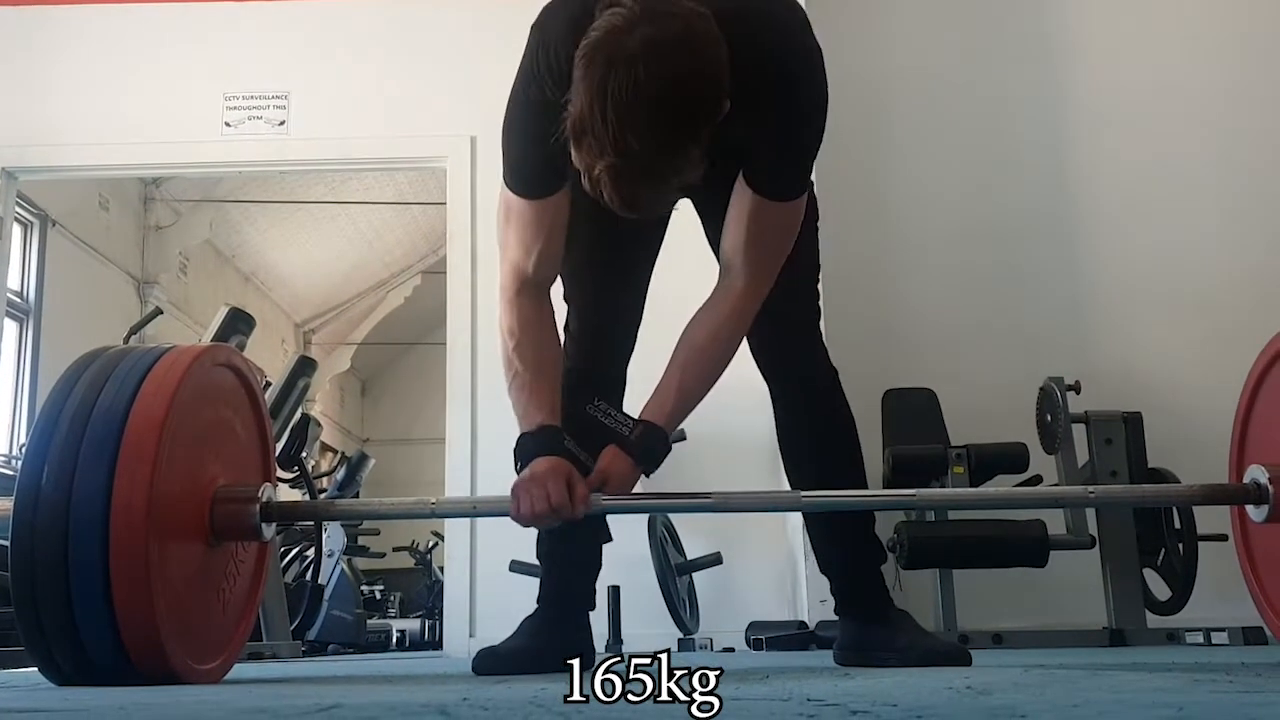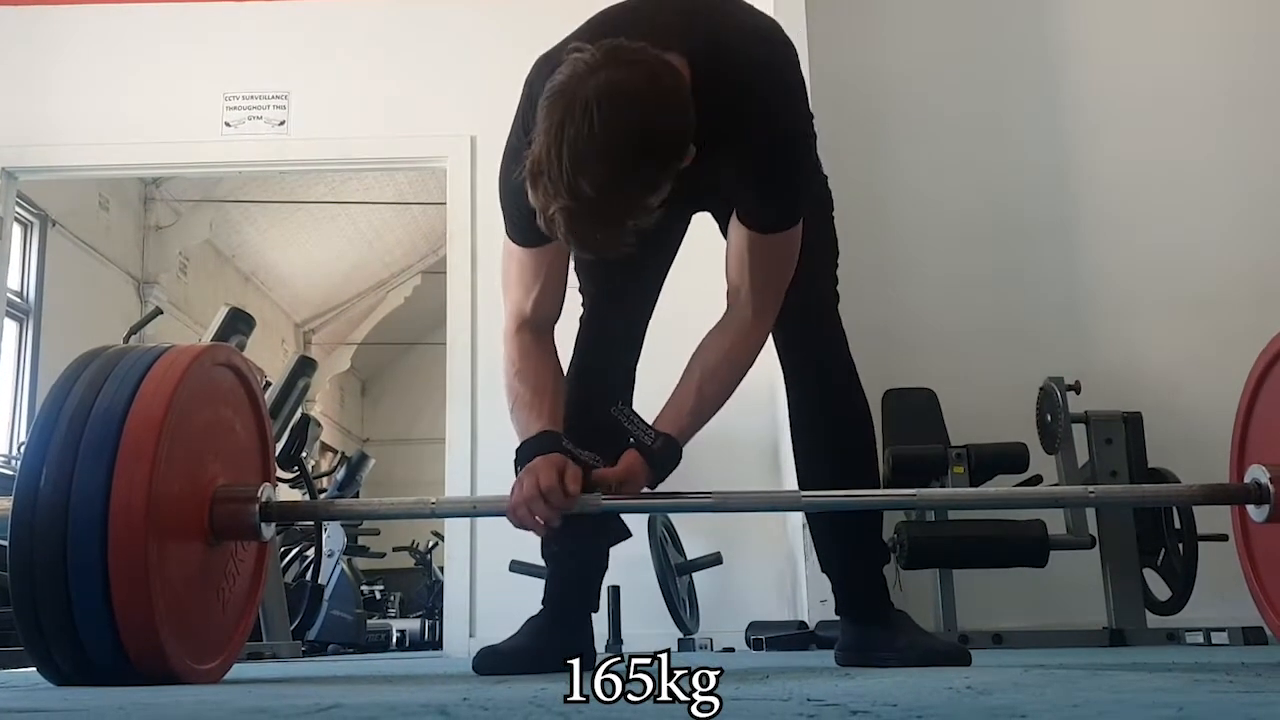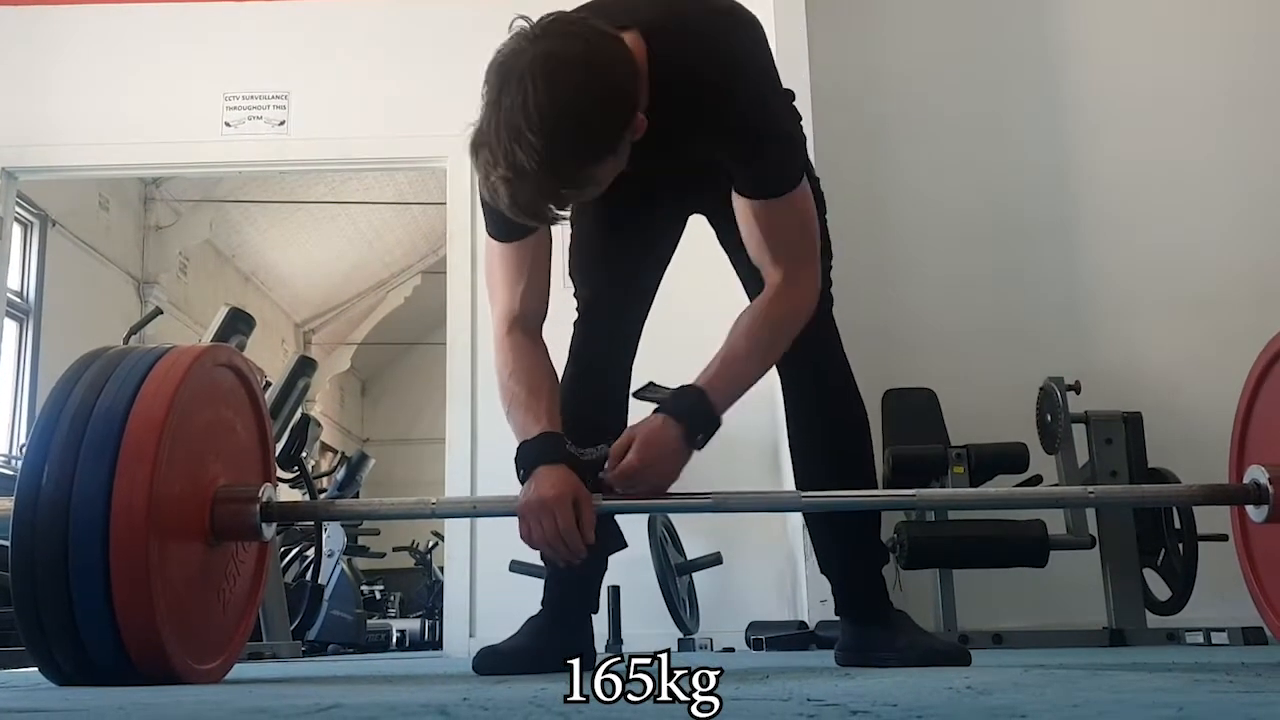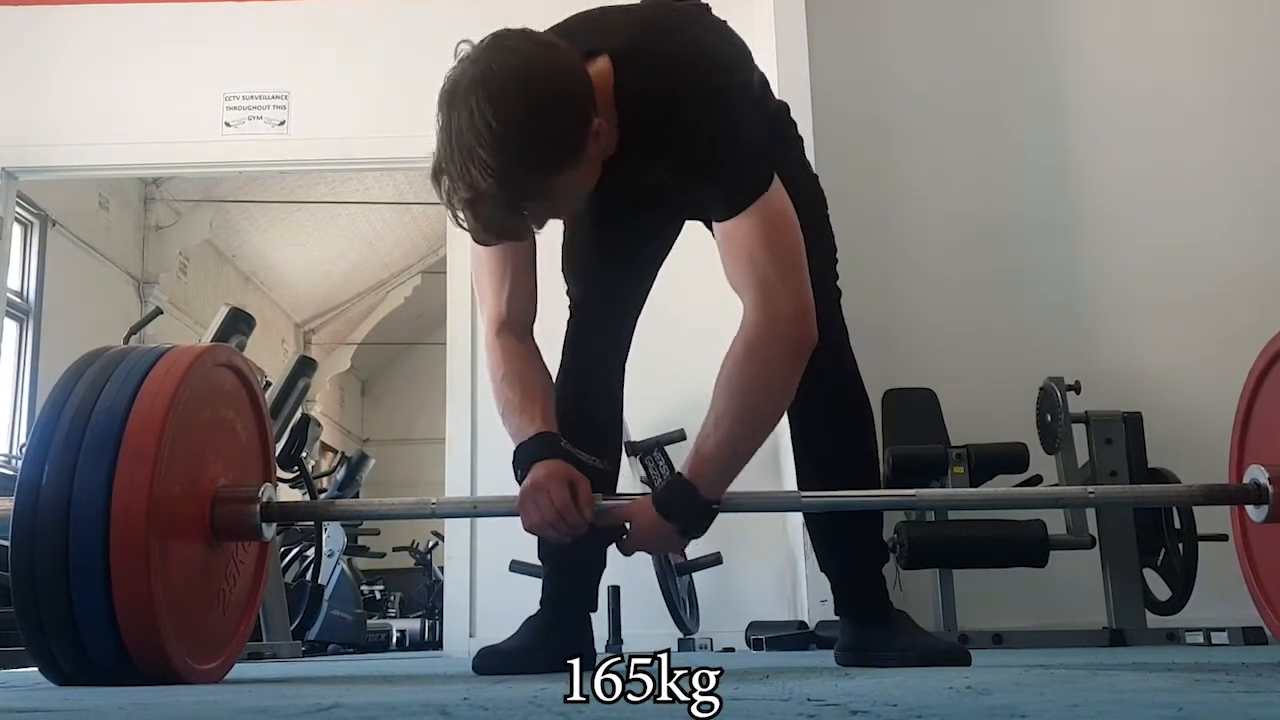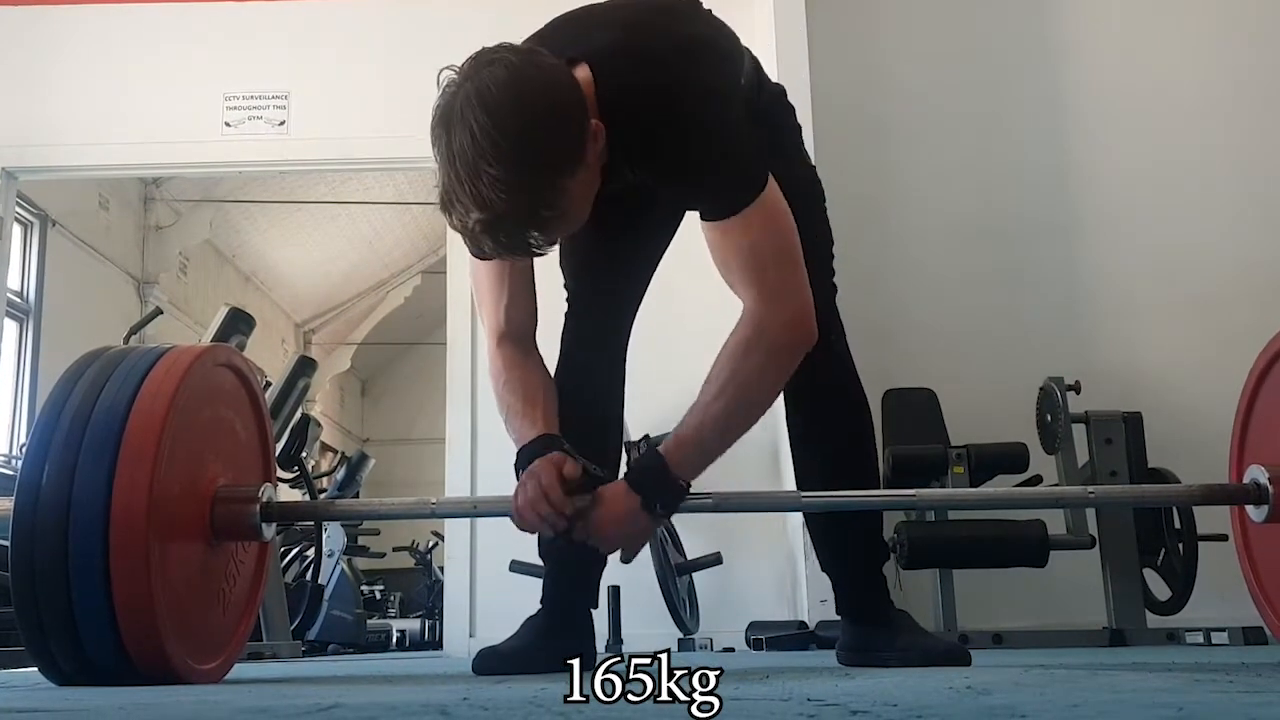
dt=0.4s
person 1, frame 1
left shoulder: (782, 64)
right shoulder: (552, 68)
left elbow: (741, 287)
right elbow: (525, 284)
left wrist: (643, 441)
right wrist: (541, 443)
left hip: (746, 146)
right hip: (604, 138)
left knee: (790, 339)
right knee: (594, 335)
left ankle: (866, 610)
right ankle: (561, 615)
person 1, frame 2
left shoulder: (760, 96)
right shoulder: (544, 129)
left elbow: (749, 314)
right elbow: (528, 324)
left wrist: (656, 451)
right wrist: (542, 448)
left hip: (749, 150)
right hip: (610, 154)
left knee: (813, 340)
right knee: (604, 333)
left ankle: (868, 614)
right ankle: (565, 617)
person 1, frame 3
left shoulder: (725, 69)
right shoulder: (521, 136)
left elbow: (793, 284)
right elbow: (514, 323)
left wrist: (690, 419)
right wrist: (543, 457)
left hip: (738, 161)
right hip: (628, 174)
left knee: (814, 350)
right knee: (598, 337)
left ankle: (867, 614)
right ankle: (565, 617)
person 1, frame 4
left shoulder: (698, 90)
right shoulder: (500, 149)
left elbow: (783, 323)
right elbow: (506, 329)
left wrist: (686, 500)
right wrist: (539, 452)
left hip: (747, 143)
right hip: (621, 171)
left knee: (818, 343)
right knee: (592, 336)
left ankle: (866, 614)
right ankle: (564, 618)
person 1, frame 5
left shoulder: (689, 94)
right shoulder: (498, 157)
left elbow: (782, 319)
right elbow: (508, 337)
left wrist: (655, 483)
right wrist: (538, 447)
left hip: (745, 128)
right hip: (622, 159)
left knee: (815, 344)
right knee: (589, 333)
left ankle: (868, 613)
right ankle: (565, 617)
